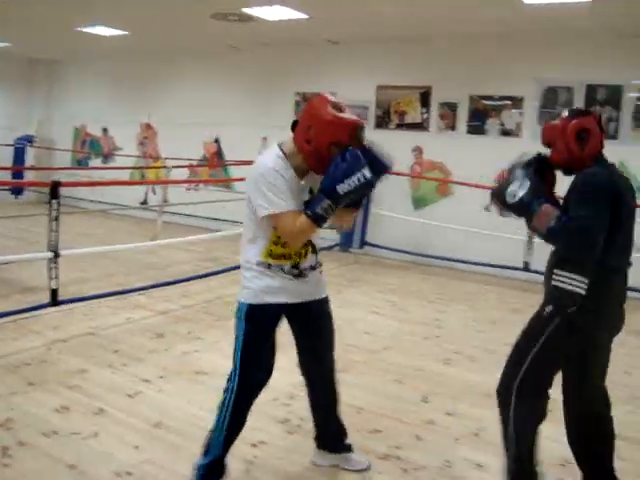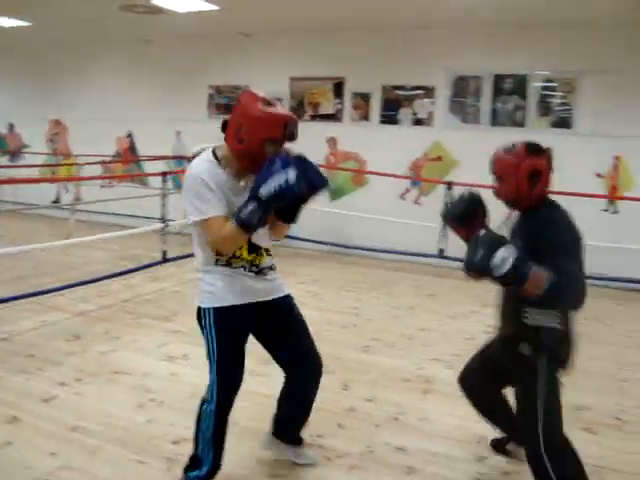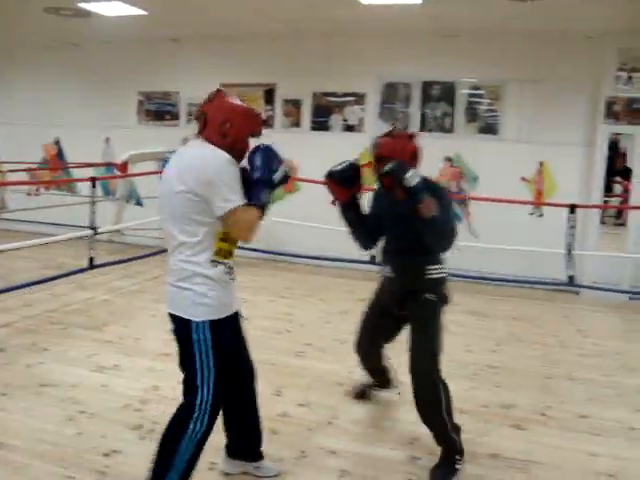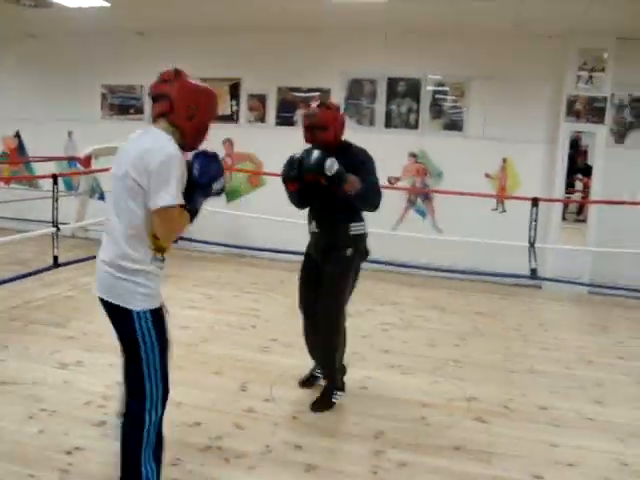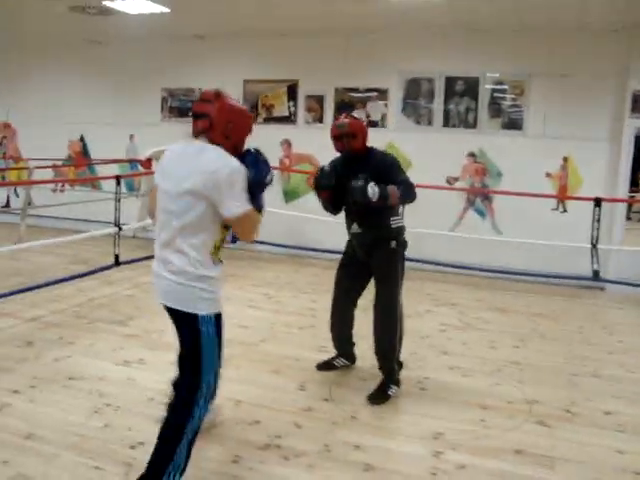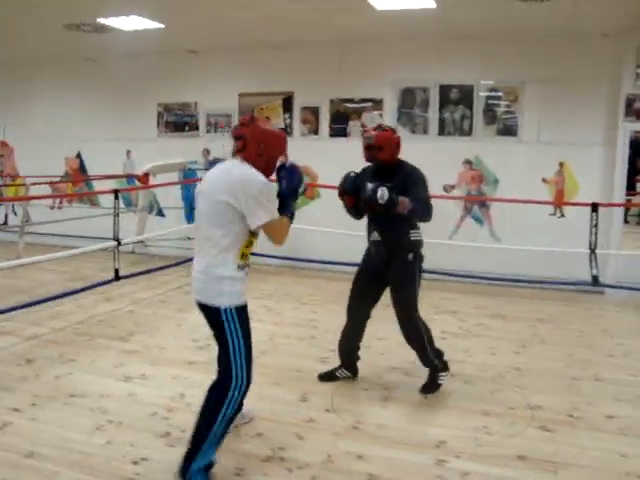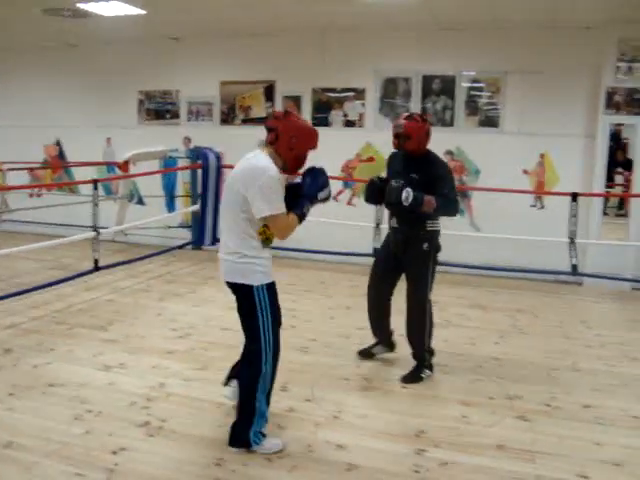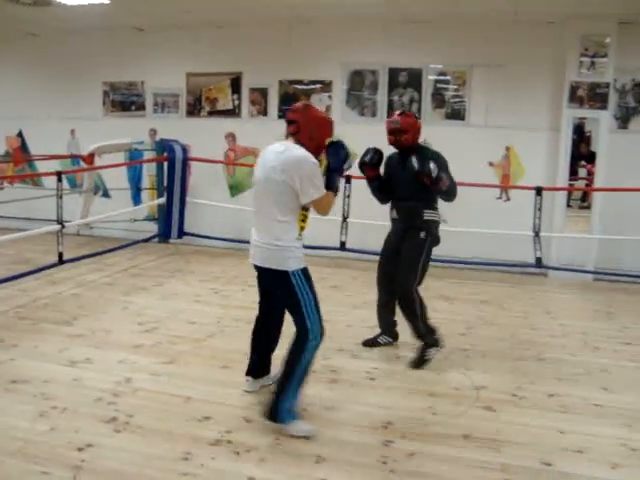
dt=0.4s
person 1, frame 1
left shoulder: (322, 164)
right shoulder: (270, 168)
left elbow: (345, 221)
right elbow: (294, 230)
left wrist: (356, 182)
right wrist: (337, 192)
left hip: (309, 287)
right hip: (263, 290)
left knee: (321, 374)
right knee: (247, 380)
left ankle: (332, 445)
person 1, frame 2
left shoulder: (263, 168)
right shoulder: (203, 173)
left elbow: (276, 231)
right elbow: (224, 240)
left wrist: (290, 199)
right wrist: (259, 199)
left hip: (265, 288)
right hip: (224, 295)
left knee: (306, 367)
right knee: (223, 388)
left ankle: (286, 436)
person 1, frame 3
left shoulder: (184, 159)
right shoulder: (215, 161)
right elbow: (243, 228)
left wrist: (245, 188)
right wrist: (263, 185)
left hip: (212, 297)
right hip: (201, 299)
left knee: (238, 378)
right knee: (204, 401)
person 1, frame 4
left shoulder: (139, 141)
right shoulder: (166, 152)
right elbow: (171, 227)
left wrist: (188, 186)
right wrist: (201, 190)
left hip: (116, 278)
right hip: (134, 286)
left knee: (141, 362)
right knee: (150, 393)
left ankle: (137, 435)
person 1, frame 5
left shoulder: (171, 154)
right shoulder: (227, 167)
left elbow: (154, 210)
right elbow: (247, 229)
right wrist: (255, 187)
left hip: (168, 281)
right hip: (195, 291)
right knee: (194, 396)
left ankle: (203, 384)
person 1, frame 6
left shoulder: (216, 174)
right shoulder: (250, 179)
right elbow: (277, 235)
right wrist: (288, 198)
left hip: (207, 285)
right hip: (224, 292)
left knee: (232, 355)
right knee: (235, 376)
left ankle: (221, 413)
person 1, frame 7
left shoulder: (252, 161)
right shoulder: (265, 172)
right elbow: (280, 227)
left wrist: (292, 195)
right wrist: (311, 196)
left hip: (236, 265)
right hip: (251, 270)
left knee: (264, 330)
right knee: (261, 347)
left ankle: (239, 379)
right ankle: (247, 433)
person 1, frame 8
left shoulder: (270, 152)
right shoulder: (302, 159)
right elbow: (323, 206)
left wrist: (326, 169)
right wrist: (336, 172)
left hip: (262, 252)
right hip: (284, 258)
left knee: (269, 314)
right knee: (311, 330)
left ankle: (257, 373)
right ankle: (282, 408)
person 2, frame 1
left shoulder: (594, 181)
right shoulder: (609, 181)
left elbow: (580, 247)
left wrist: (533, 203)
right wrist: (545, 196)
left hip: (575, 305)
right hip: (601, 306)
left knee: (518, 390)
right knee: (587, 400)
person 2, frame 2
left shoulder: (558, 227)
right shoulder: (528, 217)
left elbow: (570, 295)
right elbow: (492, 259)
left wrist: (517, 269)
right wrist: (474, 232)
left hip: (540, 341)
right hip: (517, 332)
left knee: (542, 432)
right knee: (474, 381)
right ankle: (520, 436)
person 2, frame 3
left shoulder: (433, 192)
right shoulder: (384, 195)
left elbow: (444, 237)
right elbow: (366, 239)
left wrist: (416, 192)
right wrist: (346, 198)
left hip: (424, 291)
right hip: (392, 284)
left knee: (424, 369)
right knee: (367, 342)
left ankle: (451, 449)
right ankle: (381, 380)
person 2, frame 4
left shoulder: (357, 157)
right shoulder: (310, 156)
left elbow: (373, 200)
right elbow: (302, 202)
left wrist: (338, 176)
right wrist: (293, 183)
left hip: (347, 245)
right hip: (318, 241)
left knee: (332, 314)
right knee: (309, 305)
left ankle: (334, 384)
right ankle: (321, 365)
person 2, frame 5
left shoulder: (382, 161)
right shoulder: (337, 166)
left elbow: (409, 194)
right elbow: (334, 208)
left wrist: (377, 192)
right wrist: (324, 191)
left hip: (388, 241)
right hip: (357, 242)
left knee: (387, 307)
right knee: (341, 300)
left ankle: (390, 376)
right ankle: (345, 354)
person 2, frame 6
left shoulder: (410, 175)
right shoulder: (367, 175)
left elbow: (424, 212)
right elbow: (357, 212)
left wrist: (388, 198)
right wrist: (350, 198)
left hip: (406, 253)
right hip: (377, 250)
left knee: (407, 314)
right knee: (357, 308)
left ankle: (437, 367)
right ankle: (347, 365)
person 2, frame 7
left shoulder: (436, 167)
right shoulder: (395, 159)
left elbow: (451, 206)
left wrist: (414, 198)
right wrist: (377, 192)
left hip: (422, 240)
right hip: (395, 235)
left knee: (417, 300)
right knee: (377, 291)
left ankle: (423, 362)
right ankle: (383, 341)
person 2, frame 8
left shoulder: (432, 158)
right shoulder: (394, 160)
left elbow: (450, 193)
right elbow: (384, 197)
left wrist: (432, 172)
right wrist: (371, 173)
left hip: (422, 230)
right hip: (400, 227)
left knee: (405, 288)
right knee: (385, 282)
left ankle: (429, 341)
right ankle: (388, 332)
